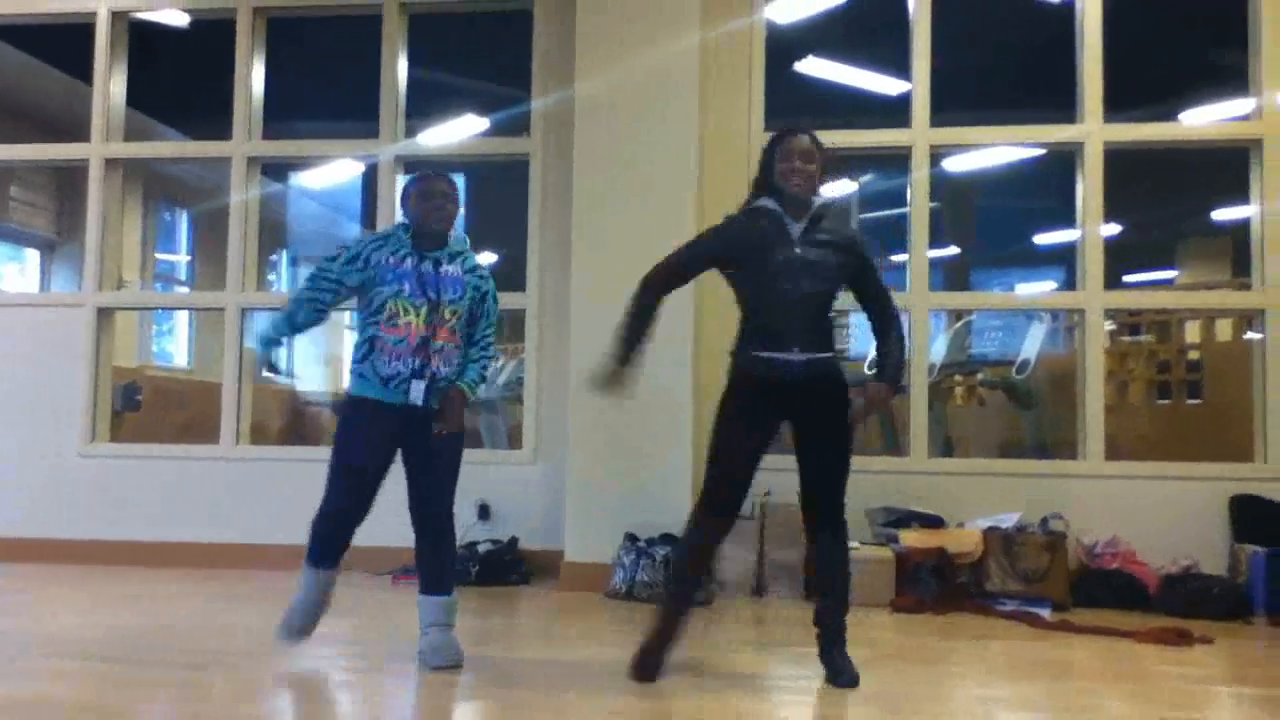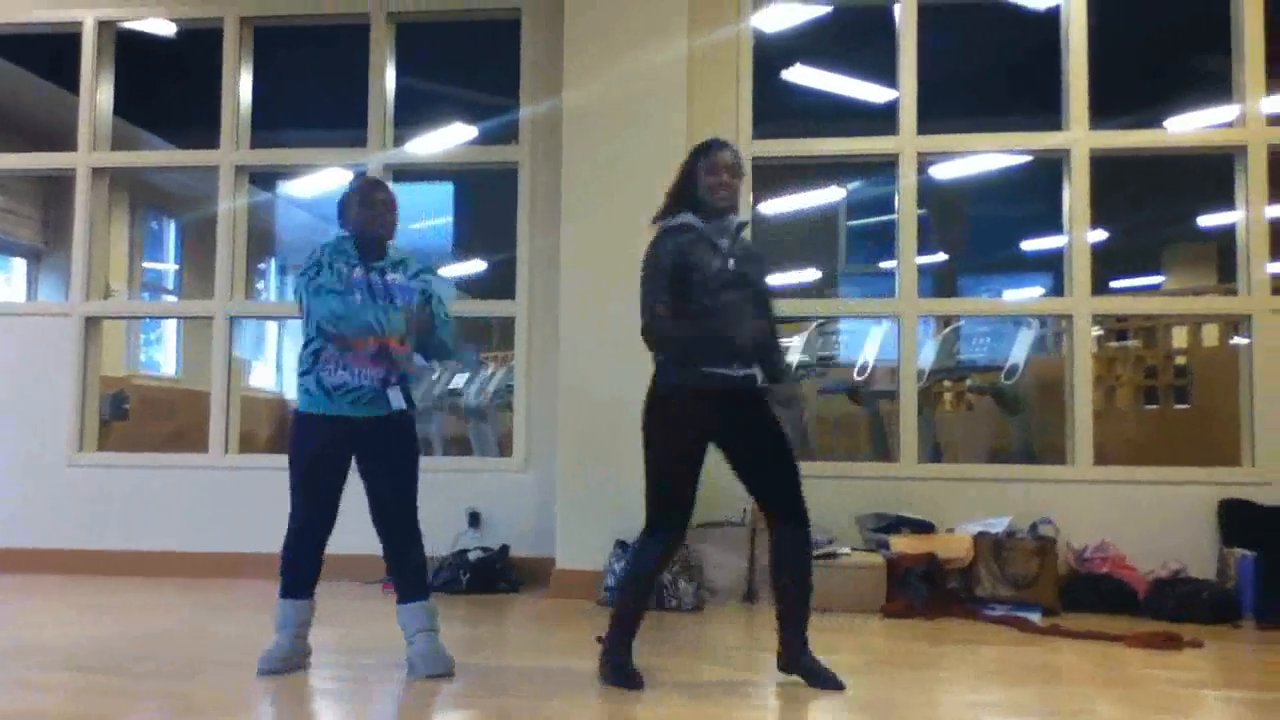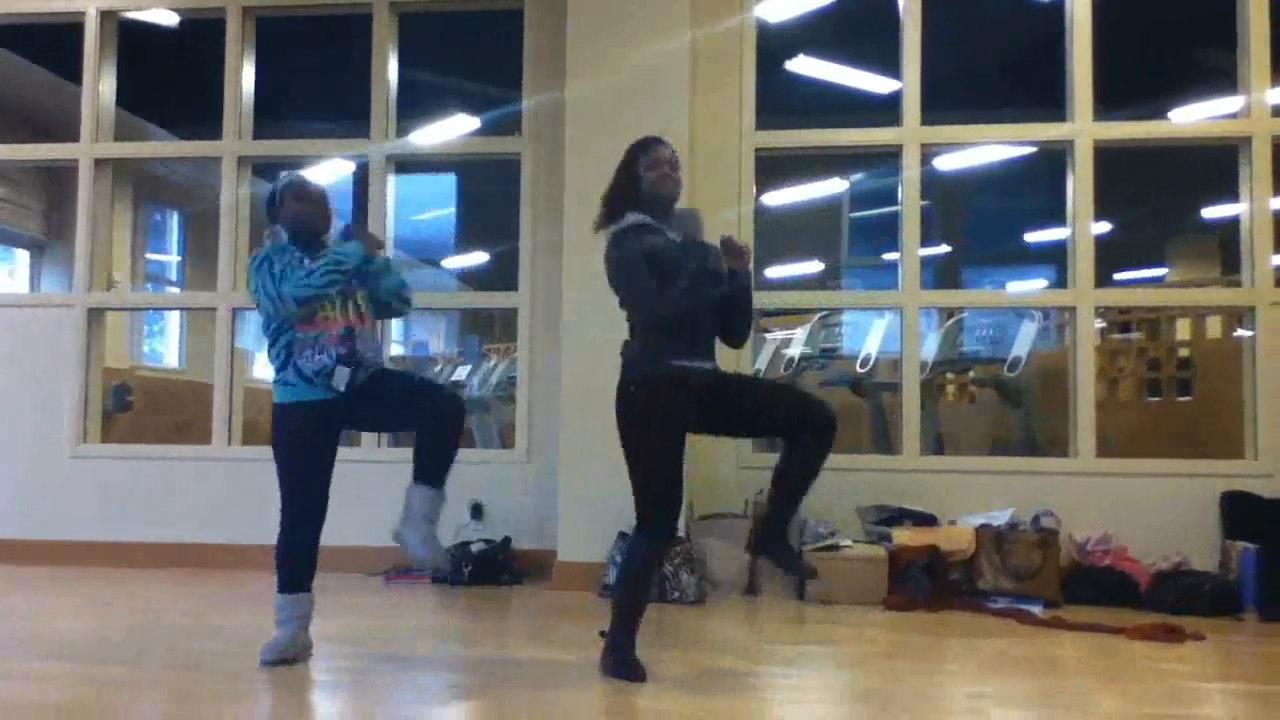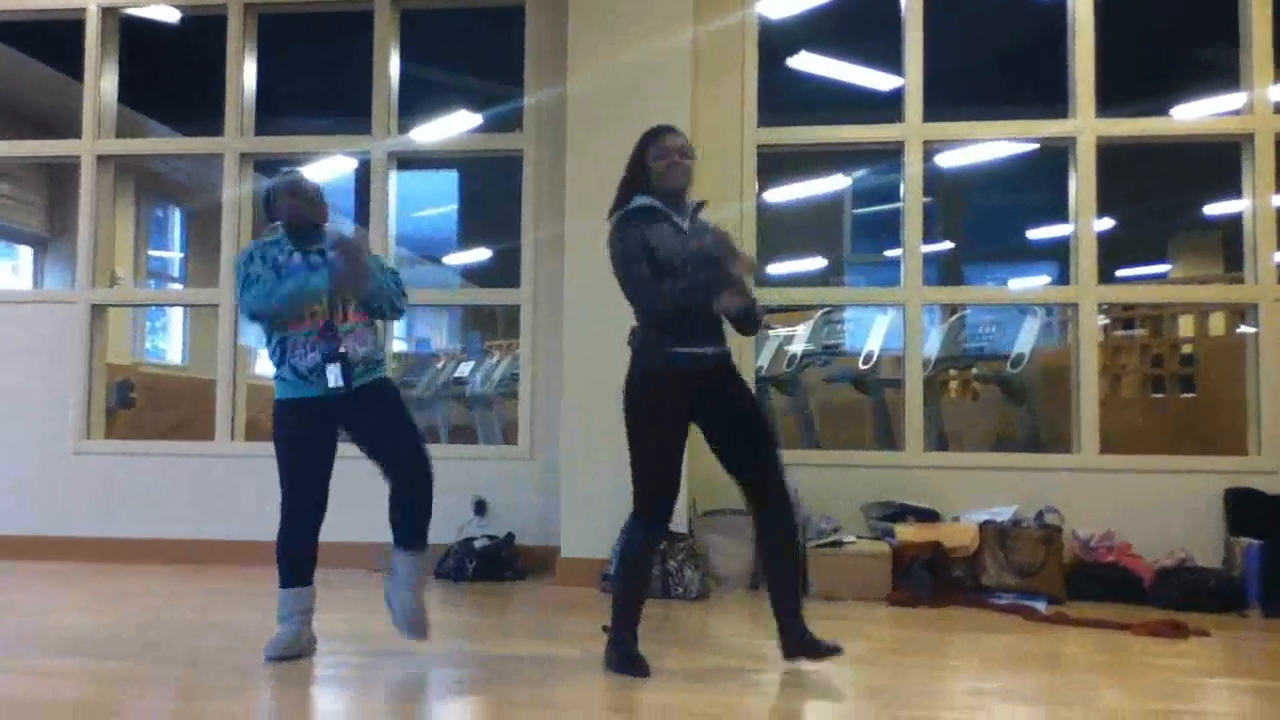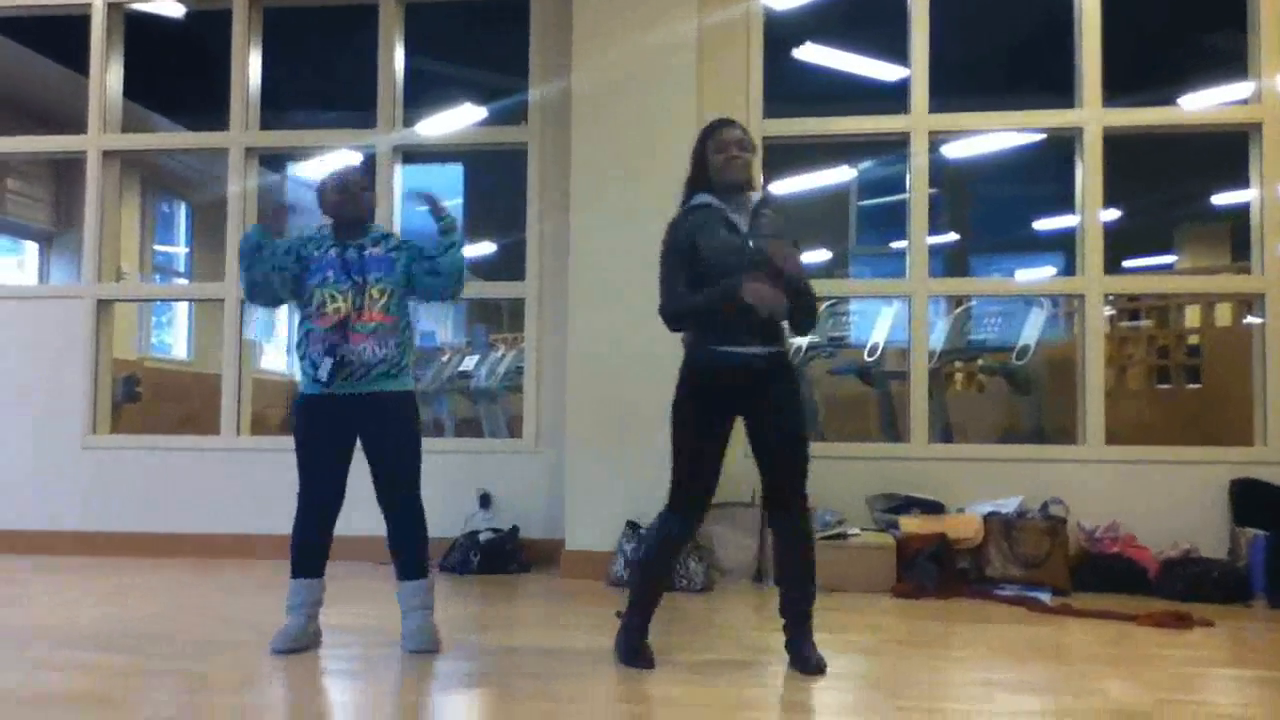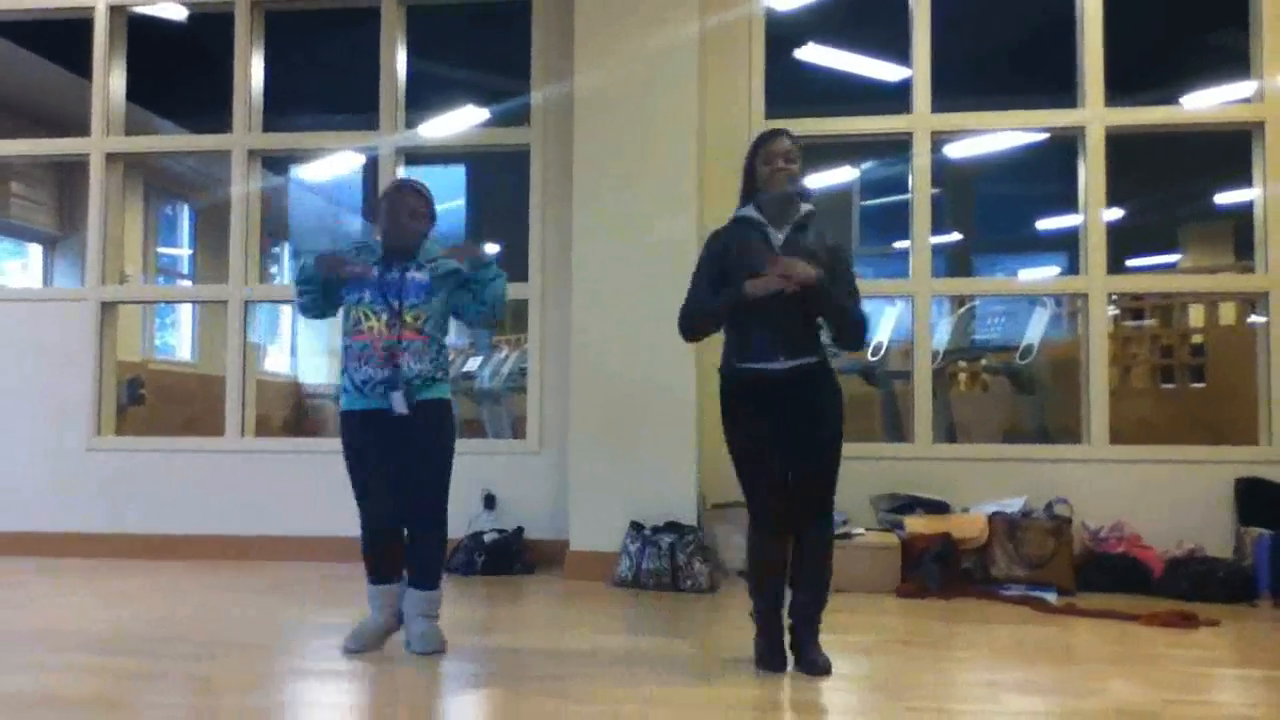
dt=0.3s
person 1, frame 1
left shoulder: (842, 241)
right shoulder: (741, 232)
left elbow: (884, 314)
right elbow: (657, 281)
left wrist: (889, 374)
right wrist: (624, 356)
left hip: (819, 388)
right hip: (754, 381)
left knee: (826, 517)
right knee: (717, 506)
left ankle: (833, 645)
right ankle: (664, 631)
person 1, frame 2
left shoulder: (747, 254)
right shoulder: (671, 244)
left elbow: (762, 332)
right elbow: (656, 331)
left wrist: (775, 375)
right wrist: (731, 337)
left hip: (738, 397)
right hip: (681, 397)
left knee: (790, 515)
right knee: (666, 527)
left ankle: (794, 649)
right ankle: (616, 649)
person 1, frame 3
left shoulder: (696, 246)
right shoulder: (626, 245)
left elbow: (735, 333)
right elbow: (654, 313)
left wrist: (738, 276)
right wrist: (709, 269)
left hip: (705, 384)
right hip: (651, 390)
left knee: (815, 420)
right knee: (658, 520)
left ankle: (771, 533)
right ankle: (618, 644)
person 1, frame 4
left shoulder: (711, 232)
right shoulder: (631, 230)
left elbow: (749, 317)
right elbow: (651, 303)
left wrist: (737, 303)
right wrist: (718, 281)
left hip: (718, 376)
right hip: (659, 378)
left knee: (771, 491)
right knee: (653, 509)
left ankle: (793, 629)
right ankle: (622, 639)
person 1, frame 5
left shoulder: (777, 230)
right shoulder: (688, 228)
left elbow: (805, 320)
right elbow: (673, 311)
left wrist: (792, 277)
right wrist: (739, 292)
left hip: (771, 376)
right hip: (708, 377)
left knee: (789, 504)
right knee: (687, 505)
left ankle: (799, 635)
right ankle: (634, 627)
person 1, frame 6
left shoulder: (825, 247)
right shoulder: (727, 242)
left elbow: (853, 336)
right elbow: (691, 325)
left wrist: (817, 284)
right wrist: (744, 293)
left hip: (809, 389)
right hip: (745, 389)
left knee: (813, 514)
right knee: (769, 516)
left ankle: (806, 637)
right ankle: (767, 632)
person 2, frame 1
left shoulder: (473, 273)
right shoulder: (372, 253)
left elbow: (483, 340)
right elbow: (319, 291)
left wrist: (462, 389)
right wrist: (273, 336)
left hip: (437, 410)
right hip: (373, 401)
left knee: (433, 516)
right knee: (345, 502)
left ankle: (437, 629)
right ankle: (314, 588)
person 2, frame 2
left shoulder: (413, 276)
right shoulder: (321, 265)
left elbow: (442, 345)
right elbow: (325, 310)
left wrist: (434, 335)
right wrist: (385, 325)
left hip: (389, 414)
right hip: (323, 414)
left knee: (400, 523)
right knee: (309, 522)
left ankle: (423, 638)
right ankle: (291, 637)
person 2, frame 3
left shoulder: (352, 255)
right shoulder: (269, 263)
left elbow: (397, 301)
right elbow: (294, 298)
left wrist: (362, 255)
right wrist: (353, 255)
left hip: (365, 384)
right hip: (302, 400)
left knee: (445, 408)
right knee: (301, 512)
left ankle: (417, 520)
right ankle: (292, 628)
person 2, frame 4
left shoulder: (354, 251)
right shoulder: (260, 257)
left elbow: (392, 305)
right elbow: (260, 304)
left wrist: (361, 269)
right wrist: (329, 279)
left hip: (367, 386)
right hip: (301, 398)
left knee: (413, 472)
right knee: (301, 508)
left ankle: (404, 587)
right ankle: (295, 624)
person 2, frame 5
left shoulder: (400, 251)
right shoulder: (302, 251)
left elbow: (445, 285)
right elbow: (264, 290)
left wrist: (446, 228)
right wrist: (261, 237)
left hip: (388, 394)
right hip: (322, 395)
left knee: (402, 501)
right knee: (317, 504)
left ankle: (418, 615)
right ankle: (303, 617)
person 2, frame 6
left shoulder: (446, 272)
right shoulder: (354, 261)
left elbow: (486, 313)
right elbow: (314, 306)
left wrist: (481, 268)
right wrist: (319, 271)
left hip: (425, 408)
right hip: (363, 411)
left knee: (426, 514)
right knee: (378, 516)
left ankle: (423, 617)
right ankle: (385, 607)
